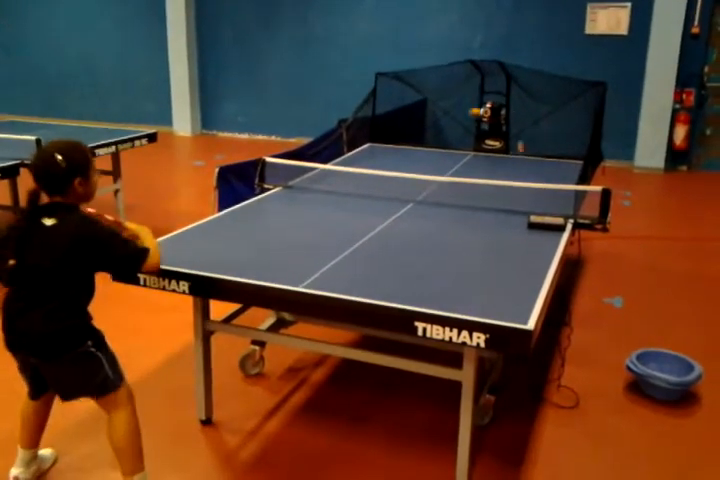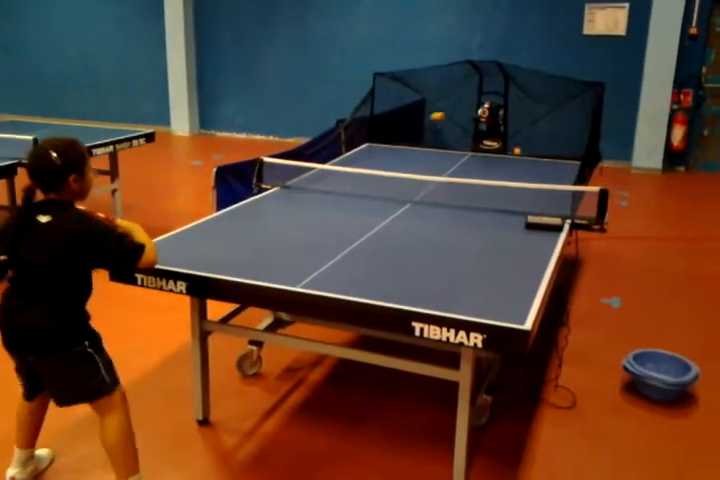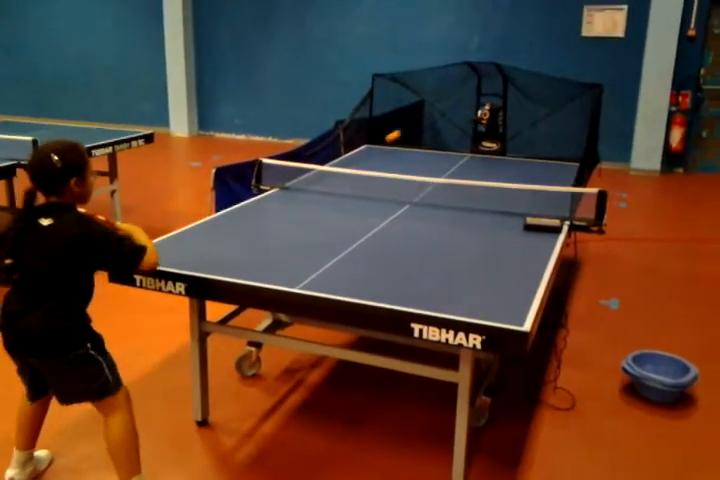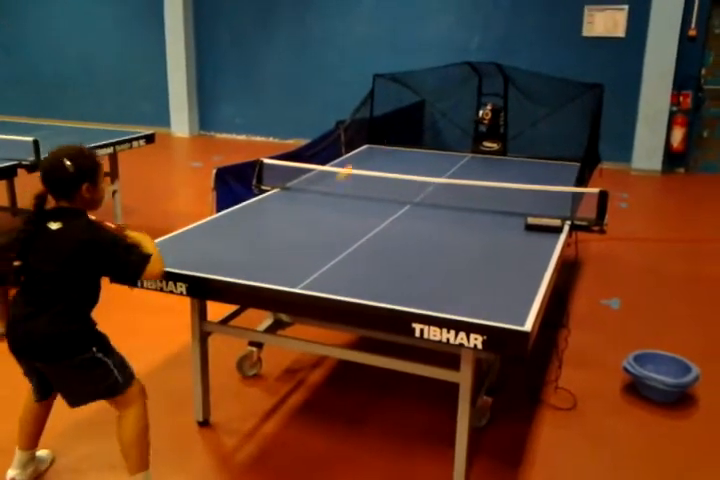
dt=0.1s
person 1, frame 1
right shoulder: (88, 230)
right elbow: (150, 262)
right wrist: (145, 235)
right hip: (65, 336)
left knee: (41, 389)
right knee: (119, 401)
person 1, frame 2
right shoulder: (84, 227)
right elbow: (147, 259)
right wrist: (135, 229)
right hip: (61, 335)
left knee: (36, 391)
right knee: (112, 405)
person 1, frame 3
right shoulder: (85, 230)
right elbow: (148, 261)
right wrist: (135, 232)
right hip: (63, 336)
left knee: (38, 392)
right knee: (116, 404)
person 1, frame 4
left shoulder: (31, 228)
right shoulder: (94, 236)
right elbow: (154, 270)
right wrist: (144, 241)
right hip: (67, 339)
left knee: (43, 392)
right knee: (131, 398)
